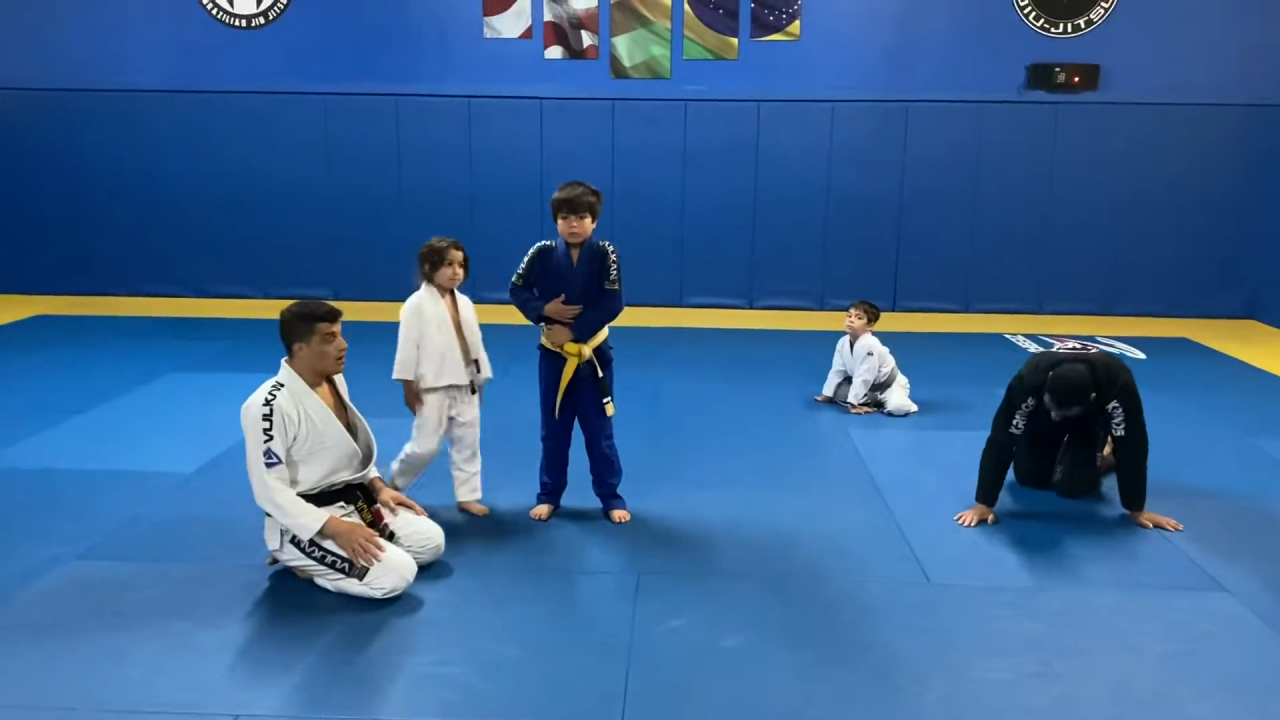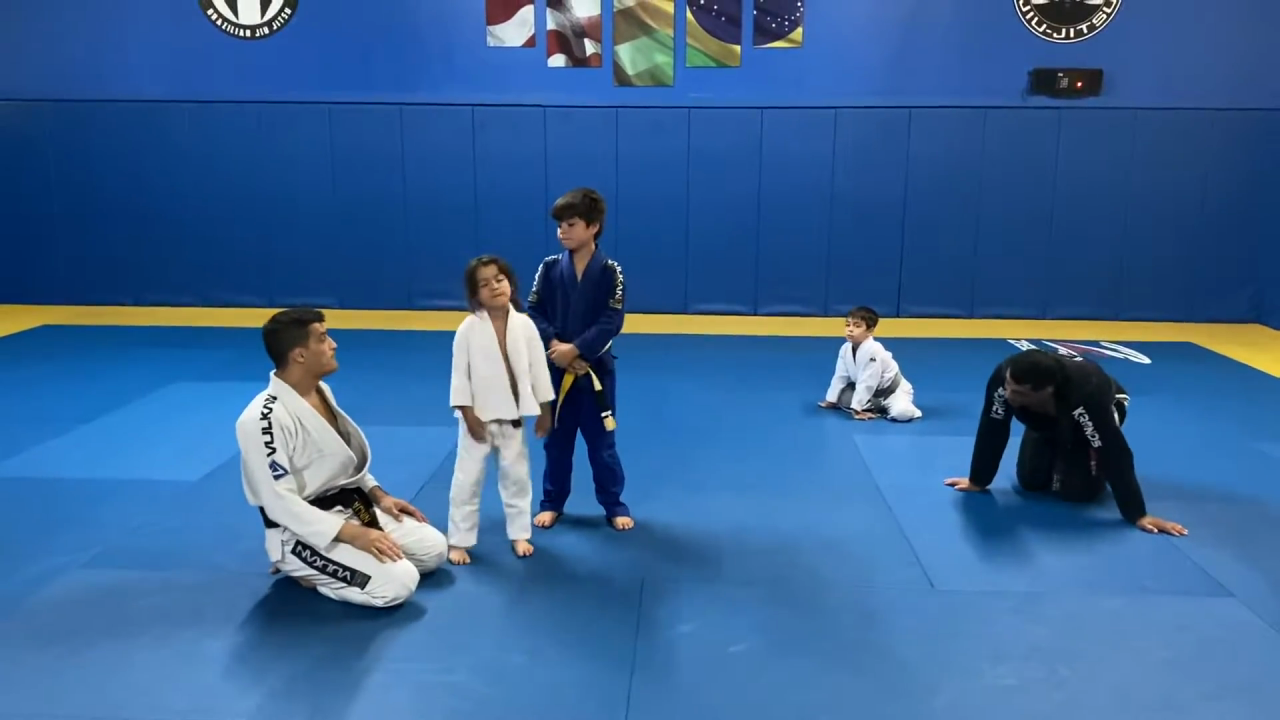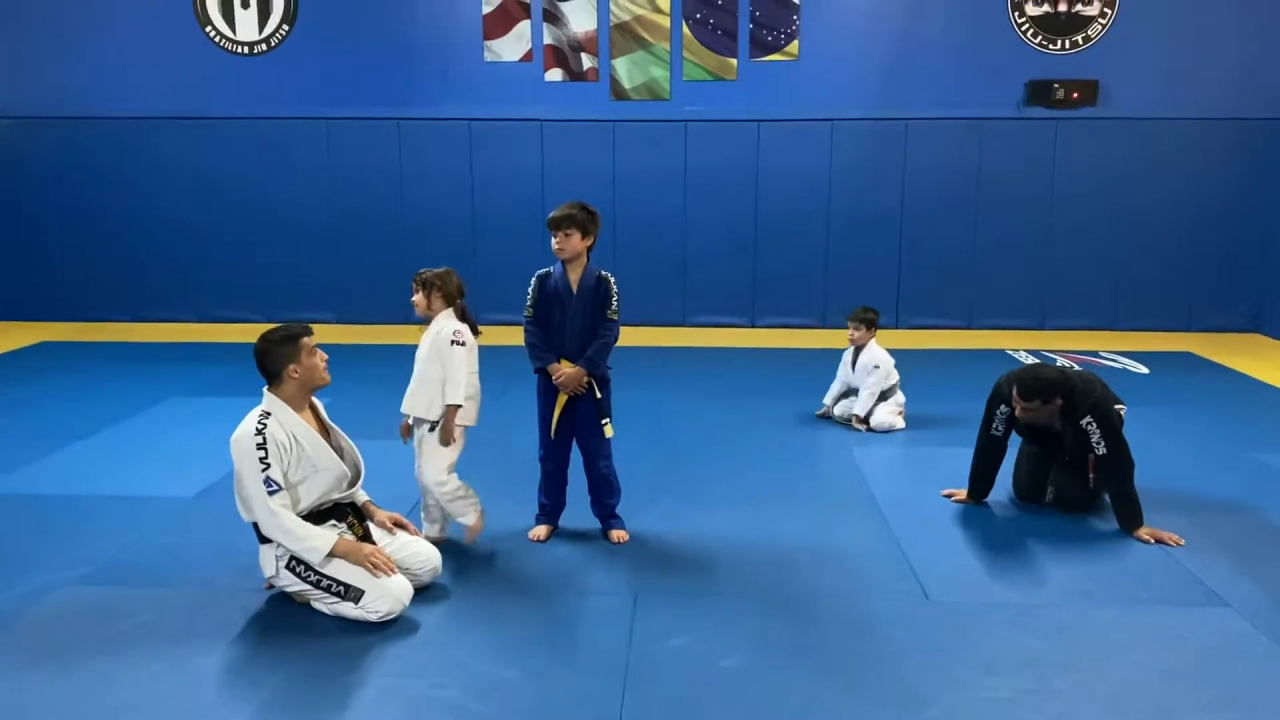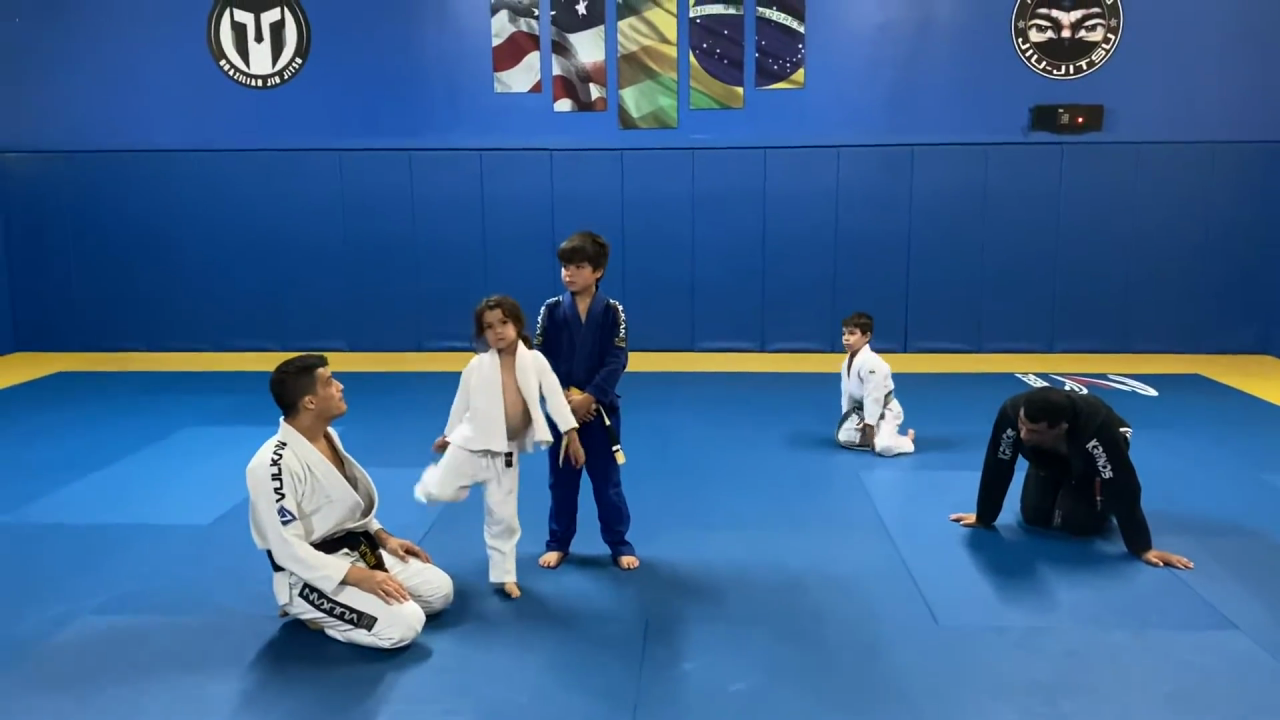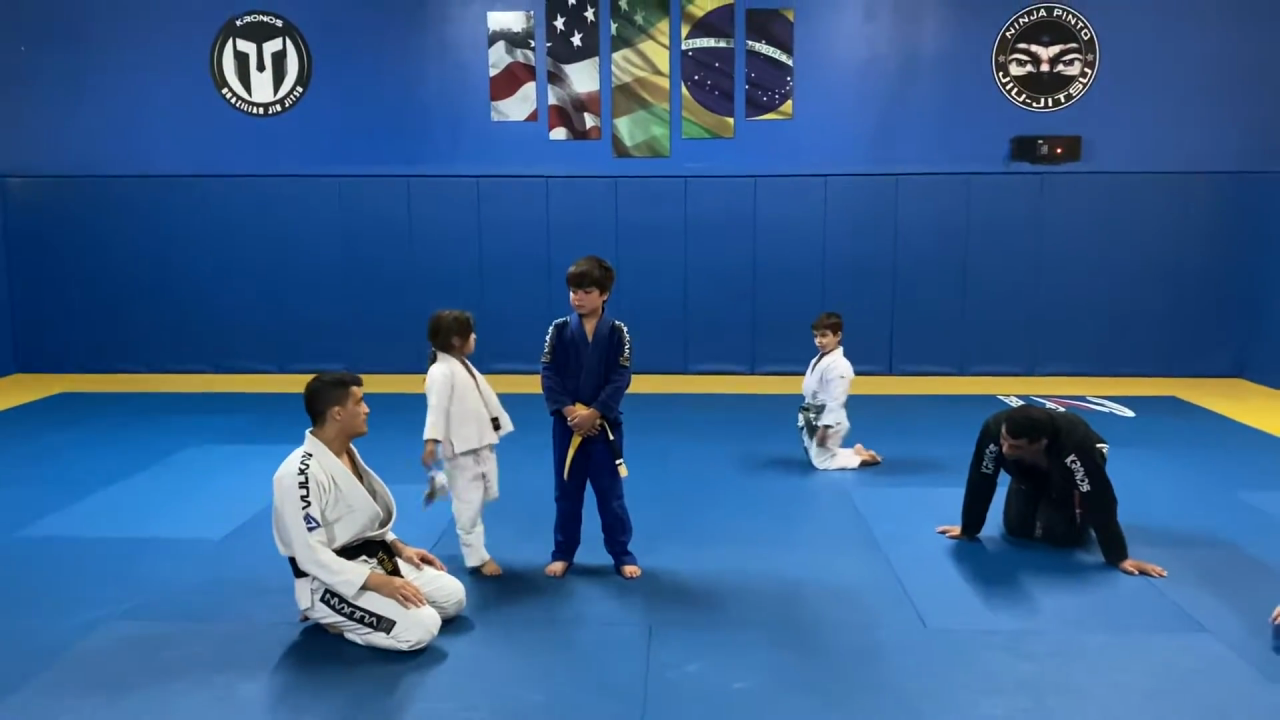
dt=1s
person 1, frame 1
left shoulder: (605, 254)
right shoulder: (542, 253)
left elbow: (612, 305)
right elbow: (517, 290)
left wrist: (573, 332)
right wrist: (544, 310)
left hip: (593, 355)
right hip: (554, 356)
left knee: (599, 430)
right knee: (553, 430)
left ankle: (611, 497)
right ankle: (549, 495)
person 1, frame 2
left shoulder: (610, 271)
right shoulder: (549, 268)
left elbow: (611, 323)
right elbow: (534, 313)
left wrist: (575, 350)
right wrist: (555, 345)
left hip: (595, 367)
right hip: (556, 367)
left knee: (601, 441)
right knee: (556, 440)
left ankle: (614, 504)
right ankle: (552, 502)
person 1, frame 3
left shoulder: (604, 283)
right shoulder: (542, 281)
left elbow: (607, 334)
right elbow: (532, 331)
left wrist: (580, 371)
right wrist: (554, 369)
left hip: (591, 380)
right hip: (552, 381)
left knee: (597, 453)
right knee: (552, 452)
left ankle: (609, 517)
right ankle: (547, 516)
person 1, frame 4
left shoulder: (612, 311)
right shoulder: (551, 310)
left elbow: (616, 362)
right elbow: (541, 358)
left wrist: (588, 398)
right wrist: (564, 397)
left hip: (600, 408)
left knee: (606, 479)
right knee: (562, 480)
left ankle: (620, 544)
right ankle: (558, 543)
person 1, frame 5
left shoulder: (617, 332)
right shoulder: (559, 330)
left elbow: (620, 380)
right elbow: (549, 376)
left wrist: (593, 413)
right wrist: (570, 411)
left hip: (604, 424)
right hip: (567, 424)
left knee: (610, 492)
right knee: (567, 492)
left ankle: (622, 553)
right ankle: (563, 553)
person 2, frame 1
left shoulder: (334, 380)
right shoulder: (269, 406)
right elbow: (271, 492)
left wrist: (379, 487)
right wrist: (336, 529)
right hip: (304, 522)
left knee: (431, 541)
right knee: (395, 575)
left ankle: (319, 557)
right ankle: (299, 558)
person 2, frame 2
left shoulder: (320, 390)
right shoulder: (265, 419)
right elbow: (281, 504)
left wrist: (379, 495)
right wrist: (353, 535)
right hip: (302, 532)
left knee: (433, 549)
right knee: (398, 583)
left ankle: (325, 566)
right ankle: (303, 569)
person 2, frame 3
left shoulder: (311, 406)
right shoulder: (258, 434)
right elbow: (275, 520)
left wrist: (371, 510)
right wrist: (347, 550)
right hip: (296, 547)
left knee: (427, 563)
right knee: (392, 597)
left ankle: (319, 582)
right ankle: (297, 585)
person 2, frame 4
left shoulder: (327, 436)
right shoulder: (274, 465)
right elbow: (288, 550)
left wrist: (384, 538)
right wrist: (359, 578)
right hip: (310, 576)
left knee: (439, 590)
right knee: (404, 624)
left ankle: (333, 609)
right ankle: (309, 612)
person 2, frame 5
left shoulder: (346, 452)
right shoulder: (300, 474)
right elbow: (312, 555)
left wrist: (400, 548)
right wrist: (379, 583)
right hip: (330, 582)
left knee: (452, 596)
right knee: (421, 627)
left ankle: (345, 616)
right ankle: (329, 617)
person 3, frame 1
left shoulder: (464, 303)
right shoulder: (417, 304)
right elbow: (408, 346)
left wrist: (479, 377)
right wrist: (409, 385)
left hip: (465, 386)
right hip: (434, 388)
left knee: (468, 443)
right knee: (426, 446)
left ankle: (467, 496)
right ankle: (395, 481)
person 3, frame 2
left shoulder: (524, 325)
right shoulder: (469, 328)
left elbow: (538, 369)
right elbow: (460, 375)
left wrist: (544, 411)
right wrist: (468, 414)
left hip: (513, 418)
right hip: (480, 417)
left knee: (517, 477)
right knee: (468, 479)
left ankle: (519, 534)
right ankle: (458, 540)
person 3, frame 3
left shoulder: (454, 330)
right shoulder: (432, 330)
left elbow: (457, 380)
left wrist: (448, 422)
right wrist: (409, 417)
left hip: (445, 420)
right hip: (427, 419)
left knee: (435, 476)
right knee: (425, 478)
left ankle: (471, 512)
right ankle: (433, 532)
person 3, frame 4
left shoulder: (535, 360)
right shoulder: (477, 365)
left elbow: (555, 398)
right elbow: (461, 403)
left wrist: (572, 437)
right wrist: (447, 437)
left hip: (507, 452)
right hip: (470, 444)
left knee: (503, 516)
right knee: (439, 491)
left ankle: (505, 576)
right ankle: (430, 480)
person 3, frame 5
left shoulder: (463, 365)
right shoulder: (441, 372)
right elbow: (436, 409)
left wrist: (491, 434)
right wrist: (431, 443)
left hip: (482, 444)
right hip: (461, 449)
left knee: (488, 493)
right knee: (468, 504)
left ankle: (440, 484)
right ankle: (477, 557)
person 4, frame 1
left shoulder: (1118, 383)
right shoulder: (1030, 379)
left elbow: (1131, 445)
right elbow: (1001, 440)
left wrist: (1137, 510)
right wrist: (983, 504)
left hip: (1091, 422)
left knee: (1072, 485)
right knee: (1028, 478)
left ankle: (1105, 453)
person 4, frame 2
left shoulder: (1087, 393)
right shoulder: (1004, 377)
left elbow: (1114, 453)
right elbow: (992, 432)
left wrist: (1137, 515)
right wrist: (978, 481)
left hip: (1100, 412)
right hip: (1046, 422)
left knee: (1077, 490)
right knee: (1031, 481)
left ankle: (1088, 465)
right ankle: (1060, 457)
person 4, frame 3
left shoulder: (1092, 404)
right shoulder: (1006, 389)
left elbow: (1116, 464)
right elbow: (990, 444)
left wrist: (1134, 525)
right wrist: (975, 493)
left hip: (1085, 442)
right hip: (1042, 437)
left knee: (1073, 499)
right knee: (1026, 493)
left ankle: (1095, 481)
right ankle: (1056, 467)
person 4, frame 4
left shoulder: (1098, 427)
right shoulder: (1012, 412)
left elbow: (1123, 488)
right elbow: (997, 469)
left wrist: (1142, 548)
right wrist: (984, 517)
left hip: (1090, 466)
right hip: (1048, 461)
left knee: (1082, 523)
right knee: (1034, 517)
left ankle: (1101, 505)
right ankle: (1061, 490)
person 4, frame 5
left shoulder: (1077, 444)
right shoulder: (994, 429)
left elbow: (1099, 500)
right elbow: (980, 482)
left wrist: (1118, 557)
right wrist: (968, 529)
left hip: (1069, 481)
right hip: (1030, 476)
left knee: (1063, 534)
right knee: (1017, 529)
left ankle: (1081, 519)
right ankle: (1043, 506)
